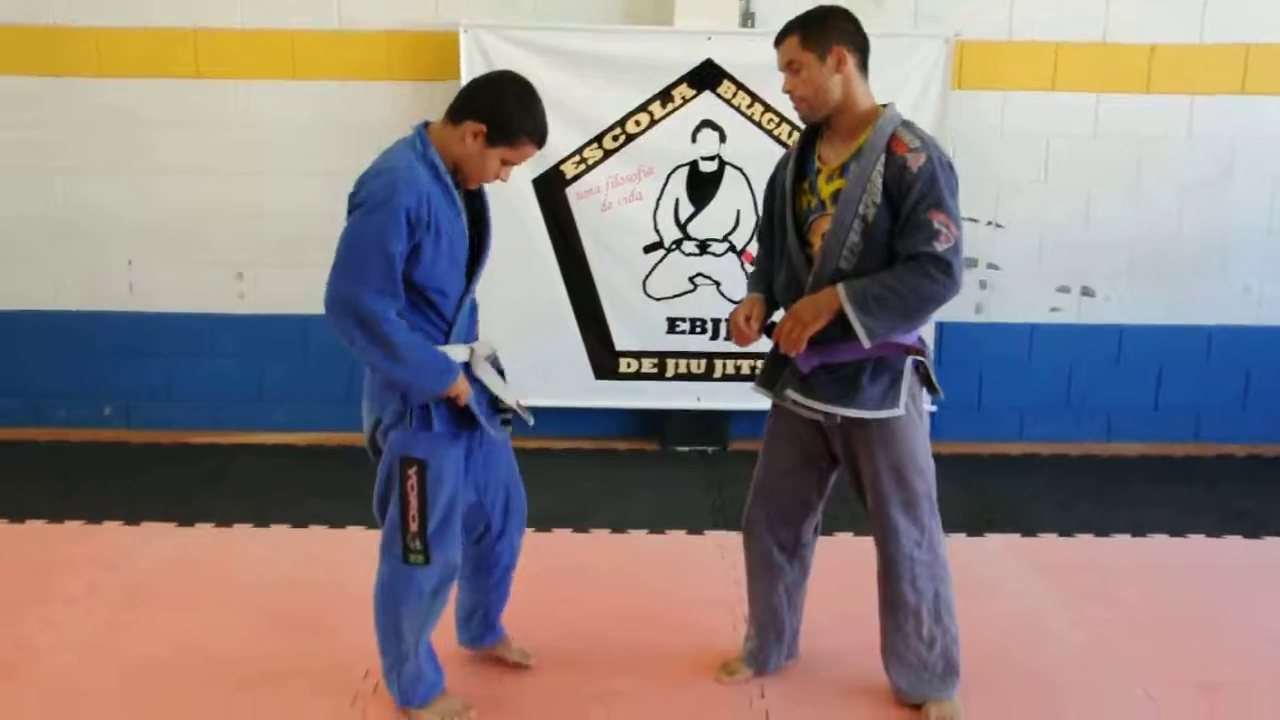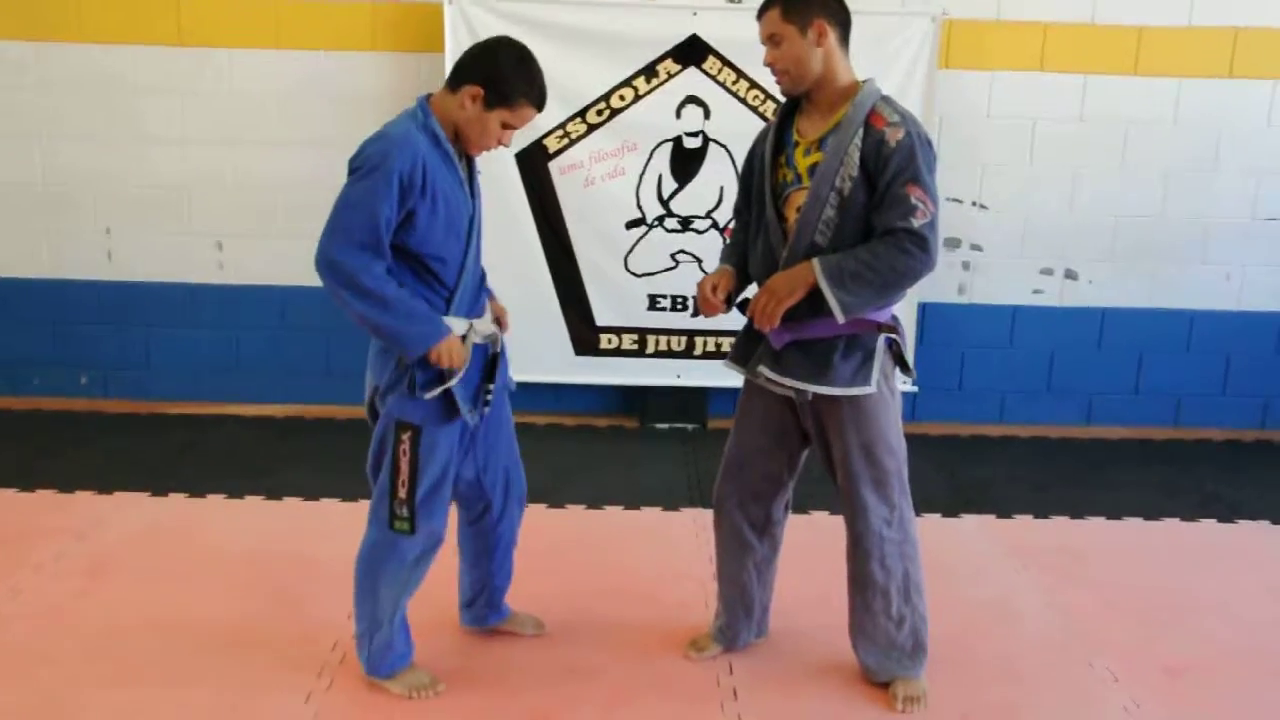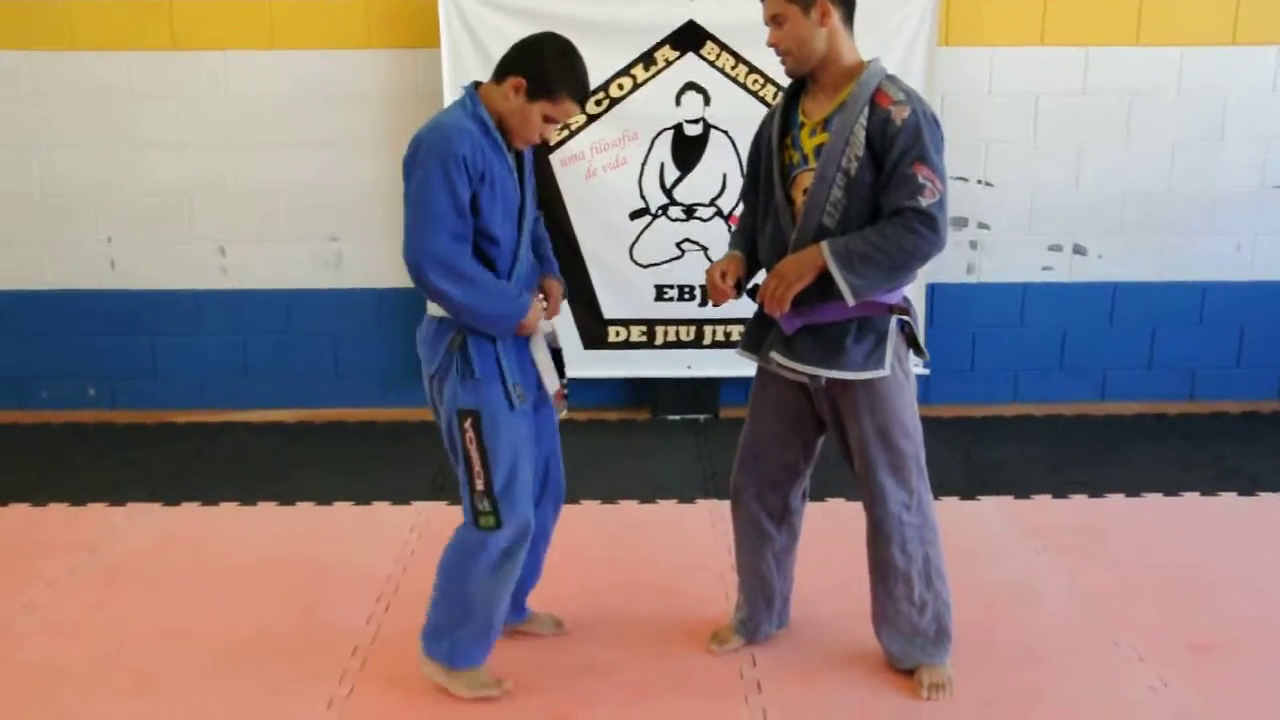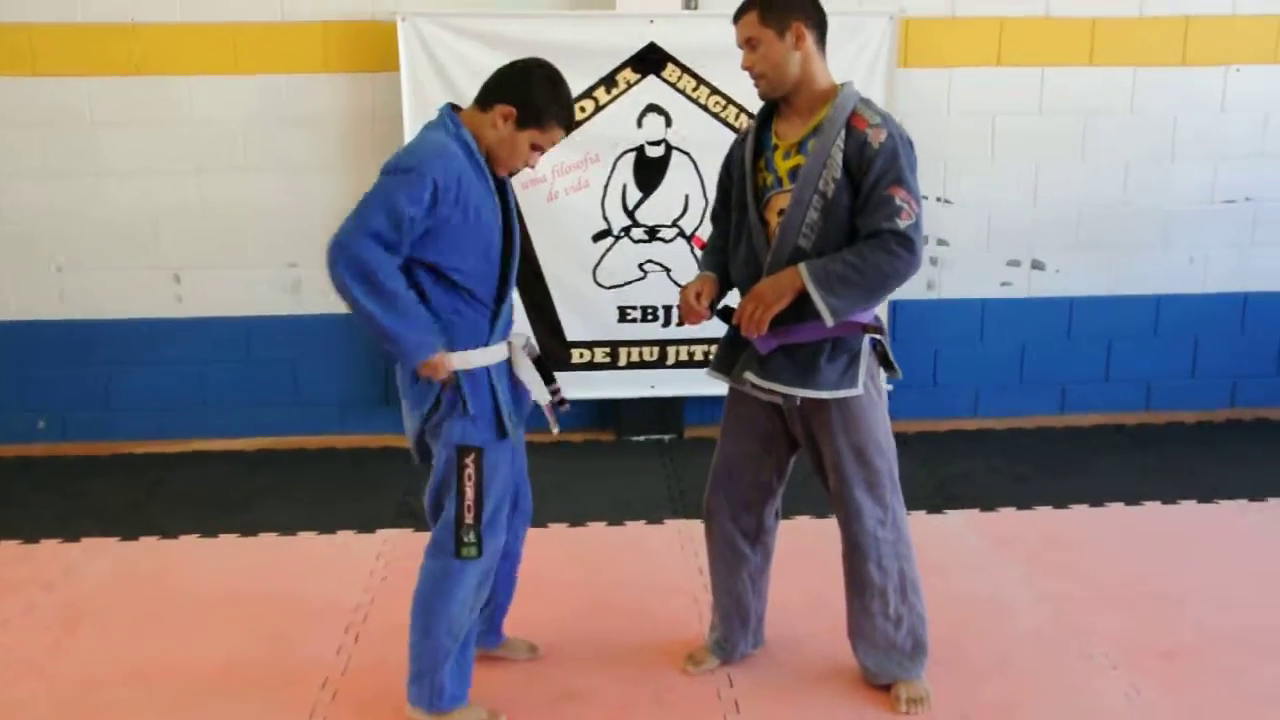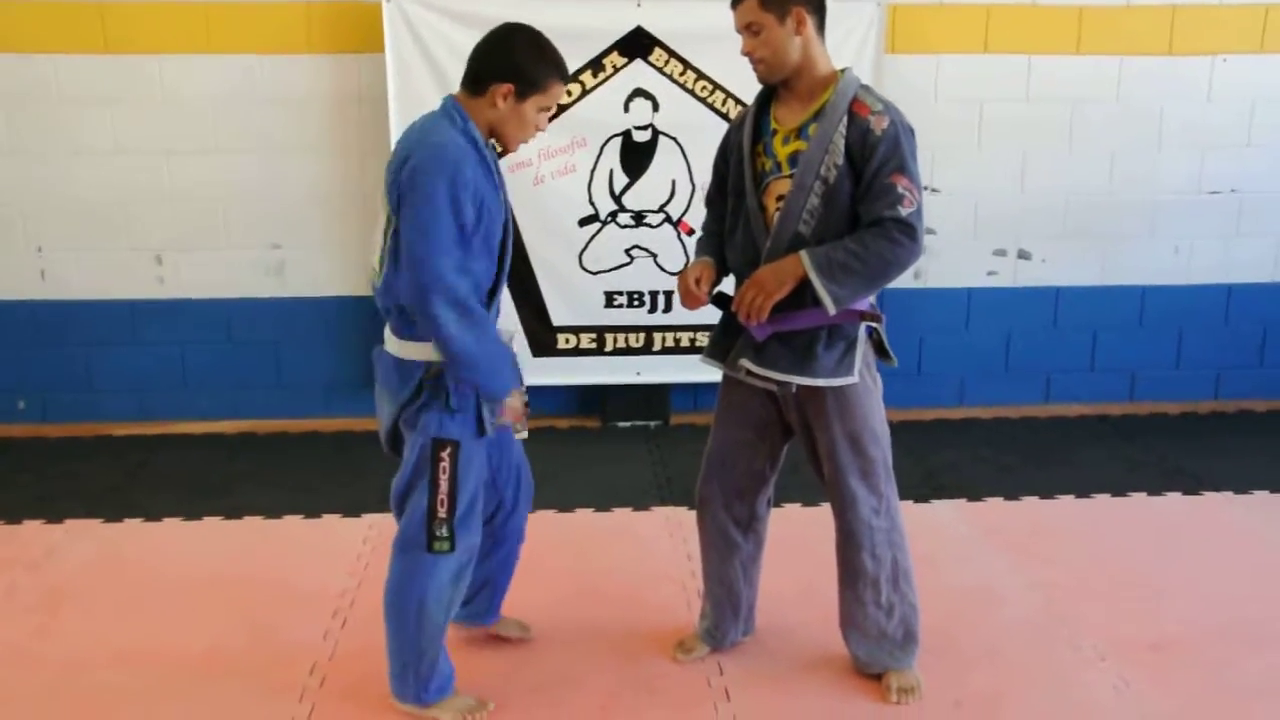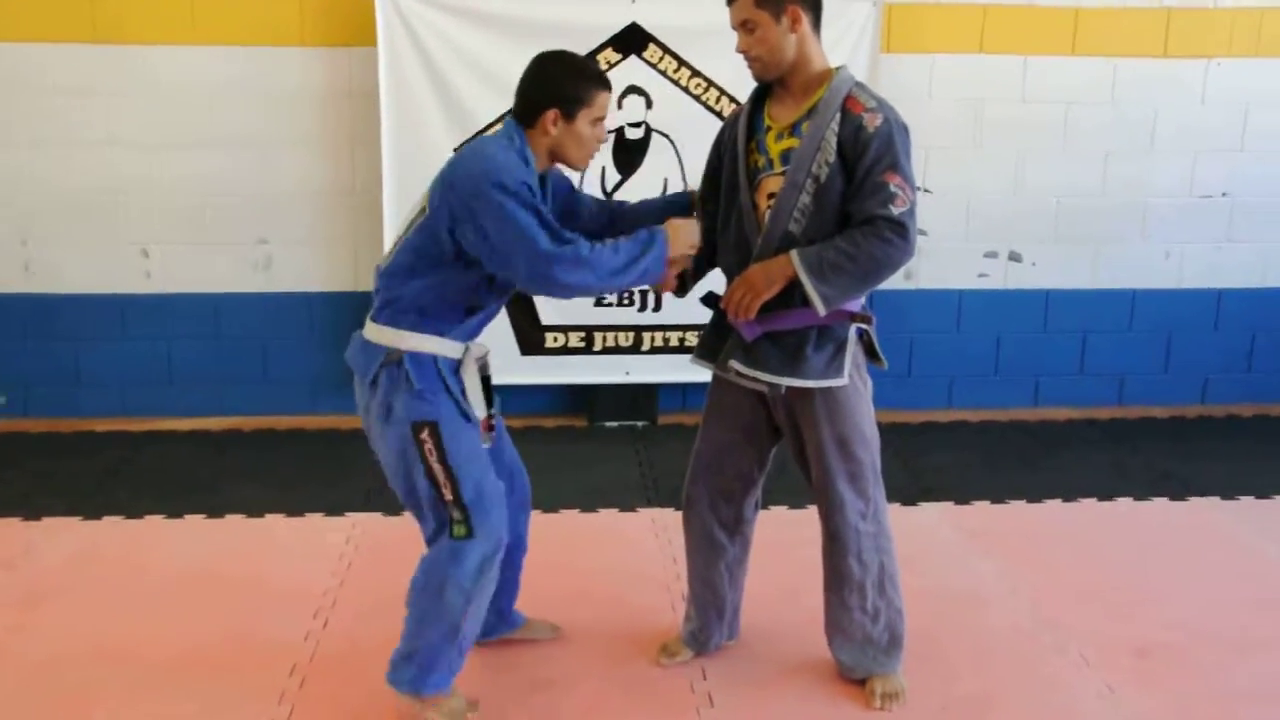
dt=0.4s
person 1, frame 1
left shoulder: (912, 158)
right shoulder: (796, 162)
left elbow: (938, 271)
left wrist: (835, 301)
right wrist: (759, 298)
left hip: (879, 380)
right hip: (802, 374)
left knee: (906, 537)
right knee: (772, 521)
right ankle: (768, 646)
person 1, frame 2
left shoulder: (890, 133)
right shoulder: (775, 136)
left elbow: (914, 248)
left wrist: (811, 275)
right wrist: (731, 270)
left hip: (852, 356)
right hip: (776, 349)
left knee: (876, 515)
right knee: (742, 497)
left ankle: (895, 658)
right ankle: (737, 623)
person 1, frame 3
left shoulder: (896, 113)
right shoulder: (781, 118)
left elbow: (921, 227)
left wrist: (820, 258)
right wrist: (738, 256)
left hip: (864, 339)
right hip: (787, 334)
left knee: (895, 500)
right knee: (759, 486)
left ankle: (919, 643)
right ankle: (759, 613)
person 1, frame 4
left shoulder: (870, 135)
right shoulder: (752, 141)
left elbow: (898, 249)
right elbow: (728, 230)
left wrist: (798, 281)
right wrist: (712, 277)
left hip: (836, 360)
right hip: (759, 355)
left knee: (869, 518)
right knee: (732, 507)
left ankle: (895, 660)
right ankle: (733, 634)
person 1, frame 5
left shoulder: (871, 122)
right shoulder: (748, 126)
left elbow: (899, 235)
right elbow: (722, 213)
left wrist: (798, 268)
right wrist: (707, 262)
left hip: (833, 348)
right hip: (753, 342)
left knee: (863, 506)
right knee: (725, 494)
left ankle: (886, 648)
right ankle: (724, 621)
person 1, frame 6
left shoulder: (866, 120)
right shoulder: (743, 123)
left elbow: (891, 235)
right elbow: (714, 213)
left wrist: (787, 268)
right wrist: (686, 257)
left hip: (823, 348)
right hip: (743, 342)
left knee: (850, 509)
right knee: (712, 495)
left ankle: (871, 653)
right ankle: (707, 625)
person 2, frame 1
left shoulder: (448, 173)
right shoulder: (397, 187)
right elbow: (356, 304)
left wrist: (462, 364)
right wrist: (437, 377)
left hip: (466, 379)
right hip: (419, 395)
left knee: (501, 512)
right knee: (426, 551)
left ankle: (481, 630)
person 2, frame 2
left shoulder: (455, 148)
right shoulder: (396, 154)
right elbow: (342, 259)
left wrist: (484, 297)
right wrist: (427, 336)
left hip: (474, 355)
right hip: (421, 366)
left knee: (499, 492)
right knee: (410, 523)
left ankle: (485, 608)
right ankle: (383, 655)
person 2, frame 3
left shoulder: (511, 141)
right shoulder: (449, 142)
right elbow: (433, 259)
left wrist: (547, 274)
right wrist: (514, 311)
left hip: (521, 344)
right hip: (473, 352)
left knee: (540, 492)
right knee: (502, 515)
left ankle: (506, 609)
right ankle: (452, 651)
person 2, frame 4
left shoulder: (475, 159)
right shoulder: (431, 164)
right elbow: (354, 256)
left wrist: (494, 328)
right wrist: (419, 347)
left hip: (491, 372)
right hip: (458, 384)
left knee: (506, 518)
right knee: (467, 542)
left ankle: (481, 633)
person 2, frame 5
left shoulder: (461, 142)
right shoulder: (442, 157)
right elbow: (433, 287)
left wrist: (492, 370)
right wrist: (495, 378)
left hip: (466, 364)
right hip: (440, 376)
left knee: (507, 491)
right knee: (440, 536)
left ankle: (478, 608)
person 2, frame 6
left shoulder: (526, 170)
right shoulder: (489, 173)
left elbow: (590, 219)
right elbow: (554, 266)
left wrist: (689, 205)
right wrist: (658, 247)
left hip: (446, 364)
right hip: (409, 370)
left knee: (506, 494)
right knee: (473, 525)
left ankle: (495, 618)
